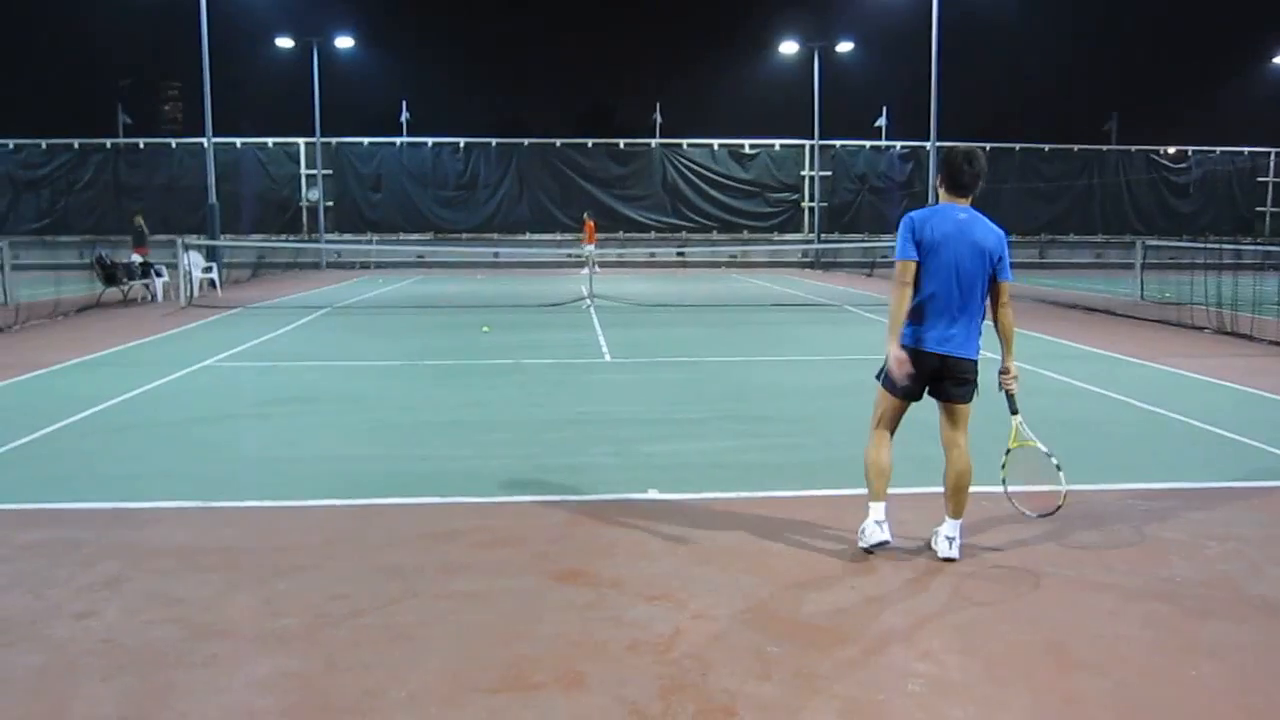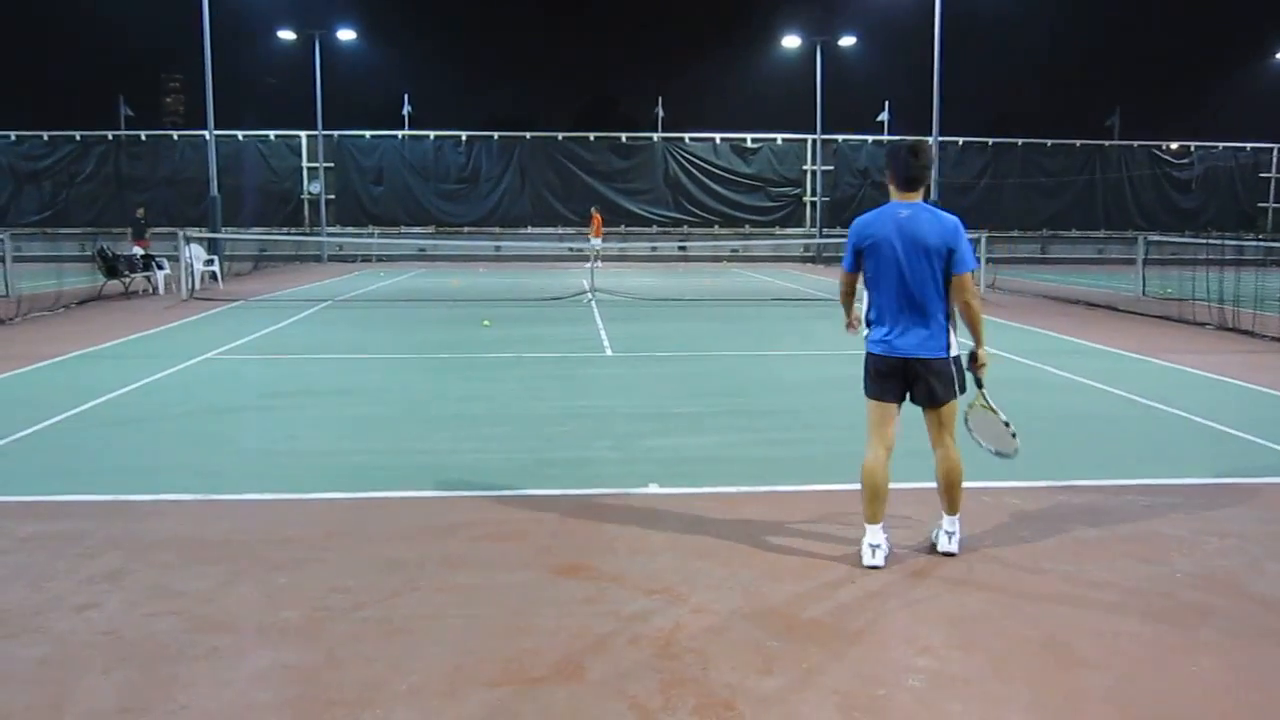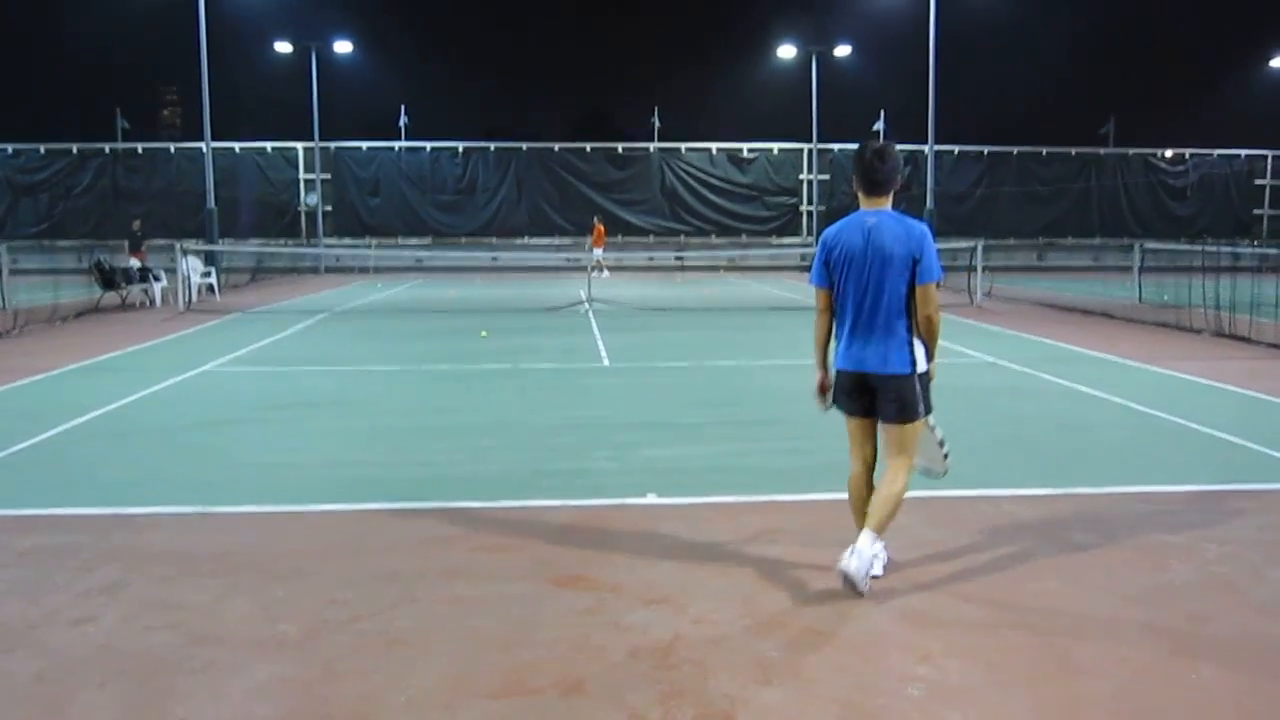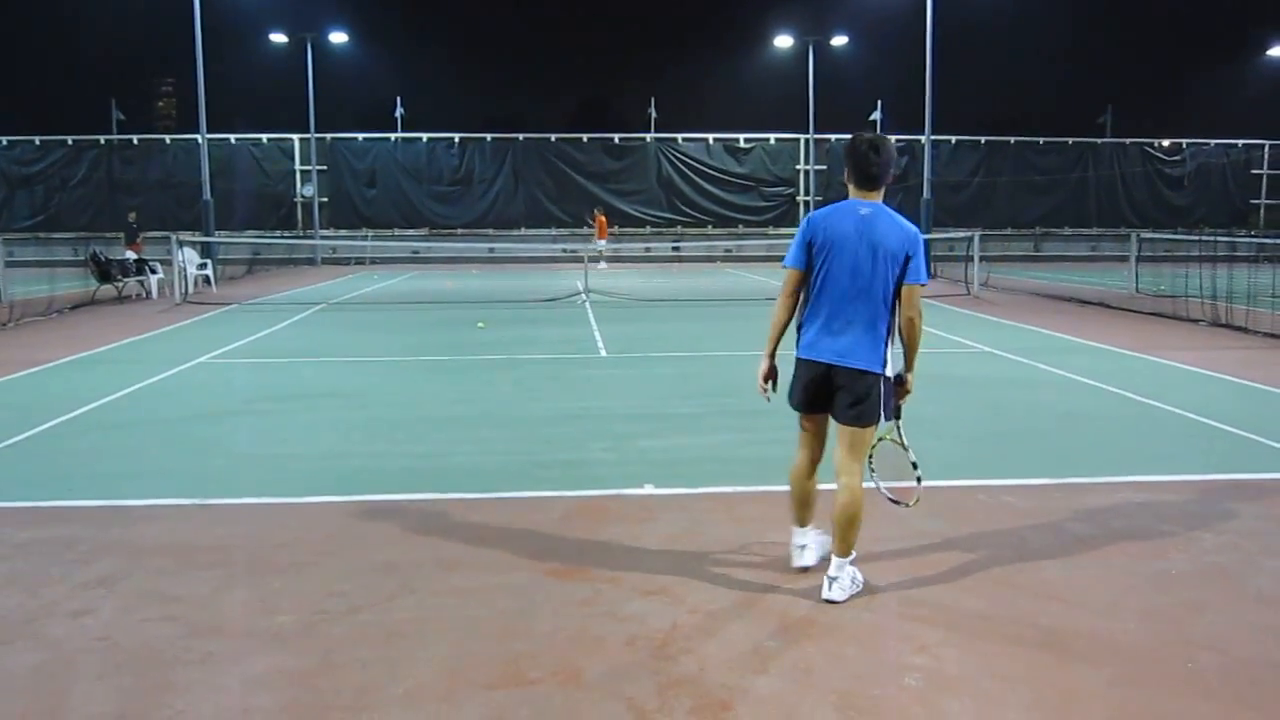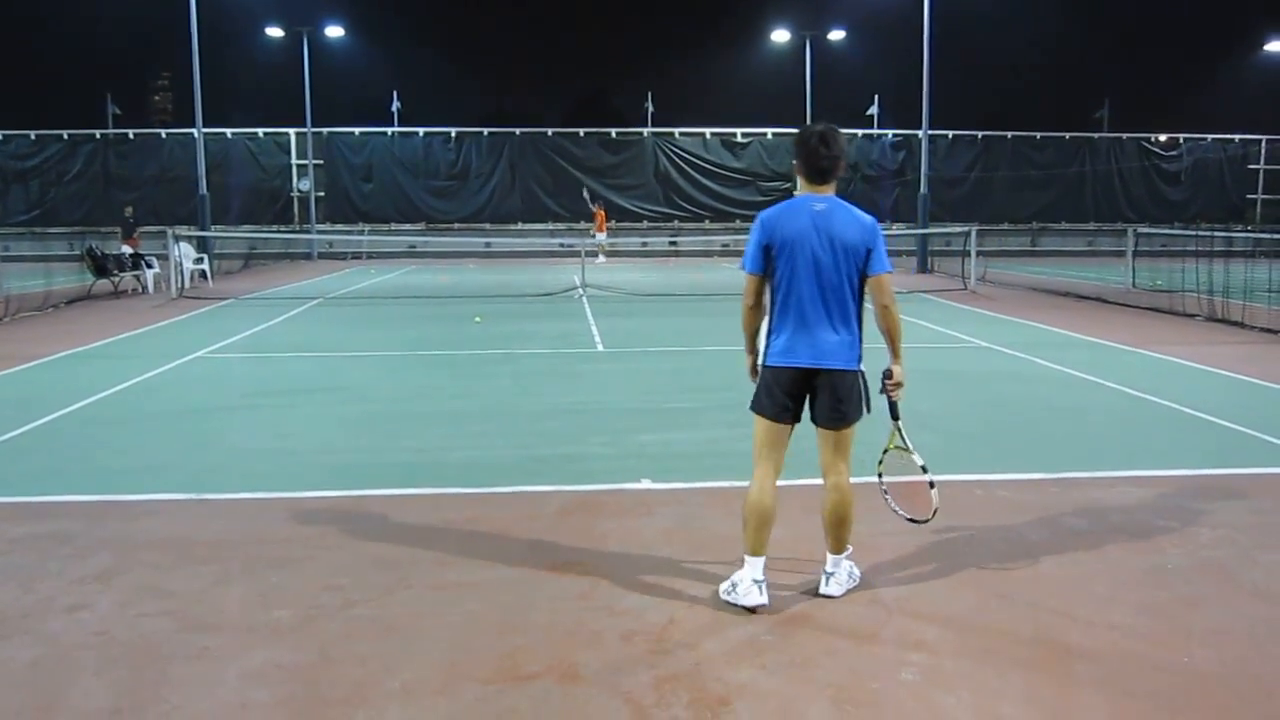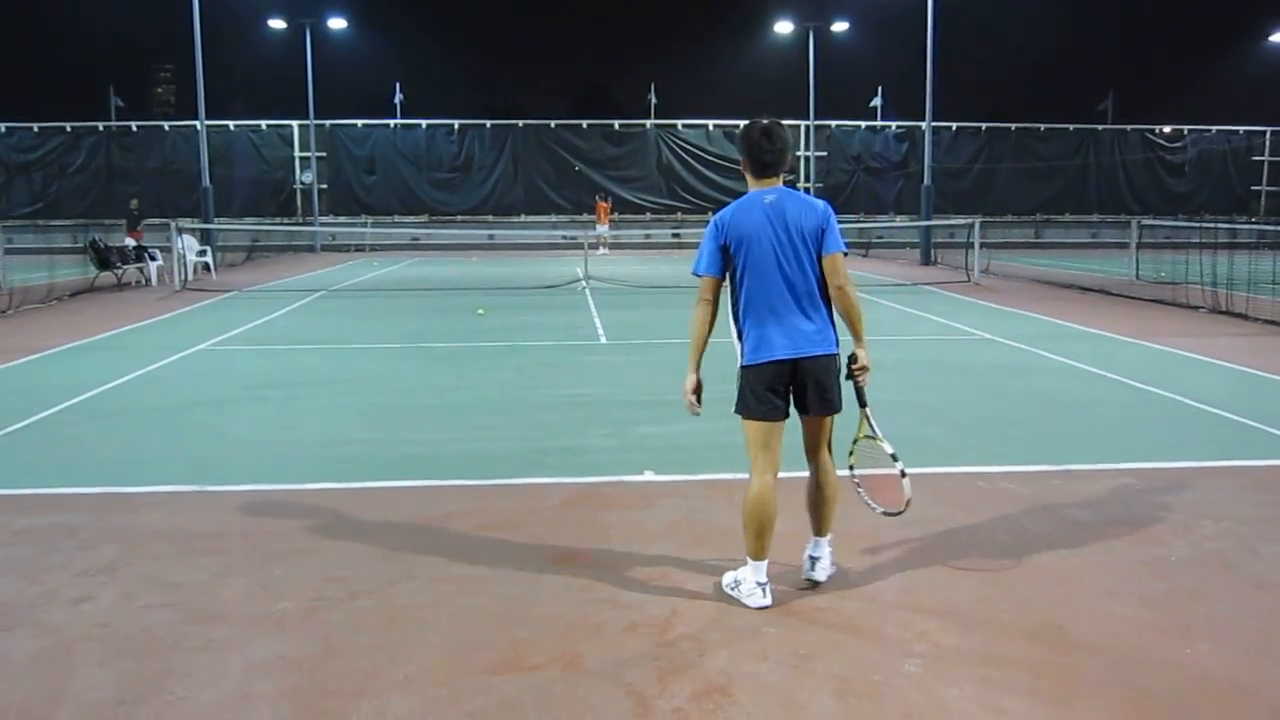
dt=0.4s
person 1, frame 1
left shoulder: (916, 222)
right shoulder: (994, 236)
left elbow: (903, 283)
right elbow: (1002, 305)
left wrist: (893, 342)
right wrist: (1008, 359)
left hip: (914, 347)
right hip: (963, 353)
left knee: (880, 432)
right knee: (956, 444)
left ankle: (877, 520)
right ankle: (950, 534)
person 1, frame 2
left shoulder: (863, 227)
right shoulder: (948, 227)
left elbow: (847, 288)
right elbow: (965, 298)
left wrist: (851, 315)
right wrist: (979, 344)
left hip: (882, 351)
right hip: (935, 351)
left knee: (878, 447)
right knee: (944, 443)
left ankle: (874, 540)
right ankle: (950, 529)
person 1, frame 3
left shoulder: (832, 237)
right shoulder: (916, 235)
left elbow: (823, 311)
right elbow: (927, 312)
left wrist: (822, 369)
right wrist: (929, 357)
left hip: (850, 366)
right hip: (900, 366)
left knee: (861, 460)
right knee: (898, 464)
left ankle: (867, 548)
right ankle: (863, 550)
person 1, frame 4
left shoulder: (816, 222)
right shoulder: (907, 235)
left elbow: (789, 295)
right elbow: (910, 315)
left wrist: (768, 353)
right wrist: (909, 370)
left hip: (812, 358)
right hip: (866, 366)
left knee: (807, 450)
right knee: (849, 471)
left ankle: (804, 540)
right ankle: (839, 573)
person 1, frame 5
left shoulder: (770, 222)
right shoulder: (864, 227)
left elbow: (752, 300)
right elbow: (884, 303)
left wrist: (751, 352)
right wrist: (896, 361)
left hip: (782, 361)
right hip: (839, 364)
left knee: (765, 471)
right knee: (836, 471)
left ankle: (751, 577)
right ankle: (837, 569)
person 1, frame 6
left shoulder: (725, 223)
right shoulder: (817, 211)
left elbow: (707, 301)
right elbow: (840, 284)
left wrist: (693, 367)
right wrist: (860, 343)
left hip: (761, 359)
right hip: (818, 353)
left knee: (763, 470)
right knee: (821, 458)
left ankle: (755, 578)
right ankle: (819, 555)
